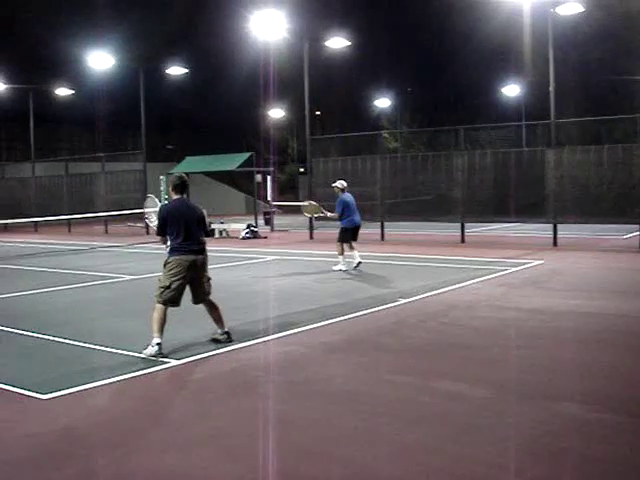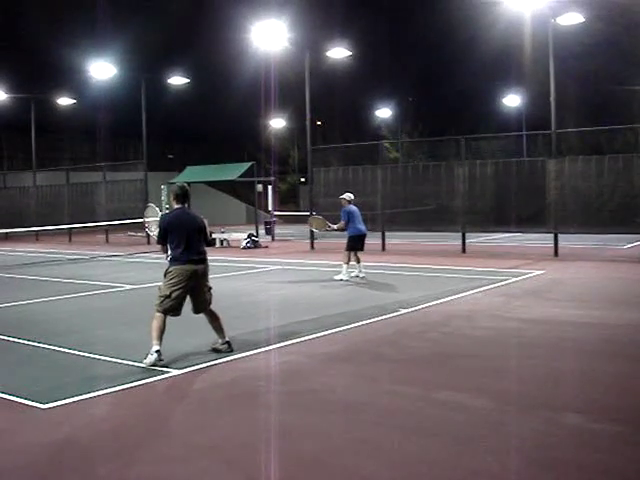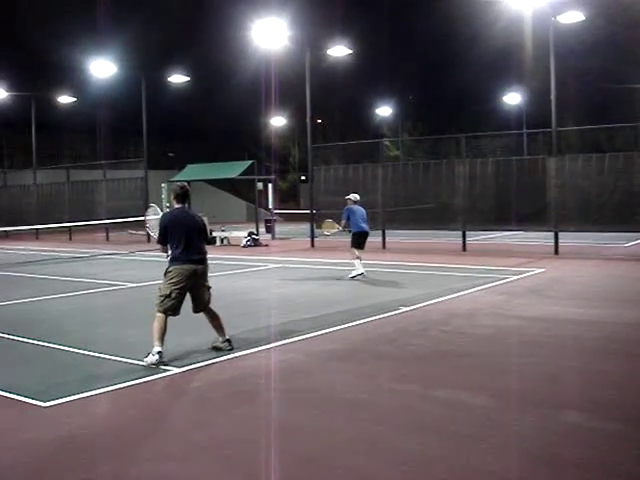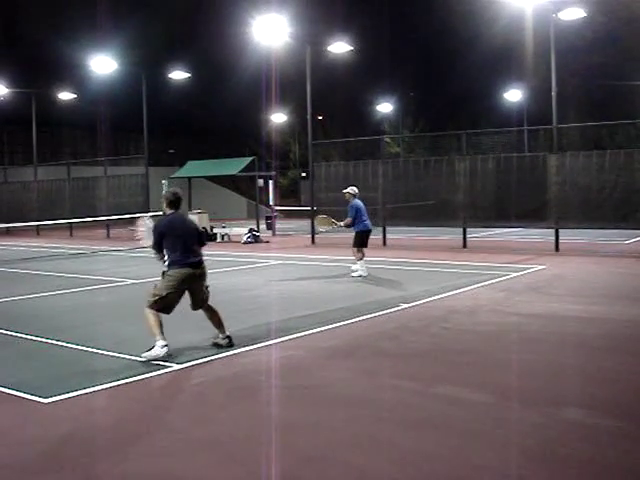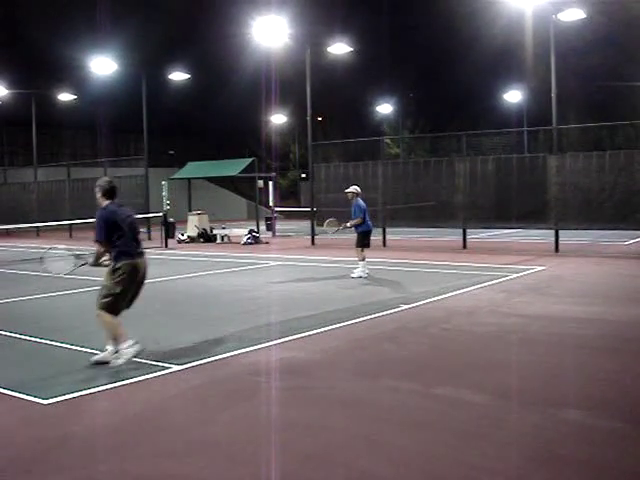
dt=0.5s
person 1, frame 1
left shoulder: (165, 209)
right shoulder: (197, 210)
left elbow: (163, 239)
right elbow: (204, 234)
left hip: (179, 258)
right hip: (199, 256)
left knee: (161, 301)
right knee: (205, 298)
left ankle: (156, 343)
right ankle: (223, 332)
person 1, frame 2
left shoulder: (166, 219)
right shoulder: (198, 219)
left elbow: (164, 249)
right elbow: (205, 244)
left hip: (179, 267)
right hip: (200, 266)
left knee: (161, 311)
right knee: (206, 308)
left ankle: (155, 351)
right ankle: (224, 342)
person 1, frame 3
left shoulder: (166, 218)
right shoulder: (198, 219)
left elbow: (164, 248)
left hip: (179, 267)
right hip: (200, 266)
left knee: (162, 311)
right knee: (205, 307)
left ankle: (157, 351)
right ankle: (224, 340)
person 1, frame 4
left shoulder: (161, 224)
right shoulder: (190, 223)
left elbow: (159, 254)
left hip: (177, 271)
right hip: (198, 268)
left knee: (151, 308)
right knee: (204, 304)
left ankle: (160, 345)
right ankle: (224, 336)
person 1, frame 5
left shoulder: (104, 214)
right shoulder: (126, 211)
left elbow: (102, 247)
left wrist: (95, 260)
right wrist: (112, 258)
left hip: (125, 265)
right hip: (139, 262)
left knee: (104, 309)
right knee: (113, 309)
left ankle: (126, 345)
right ankle: (113, 350)
